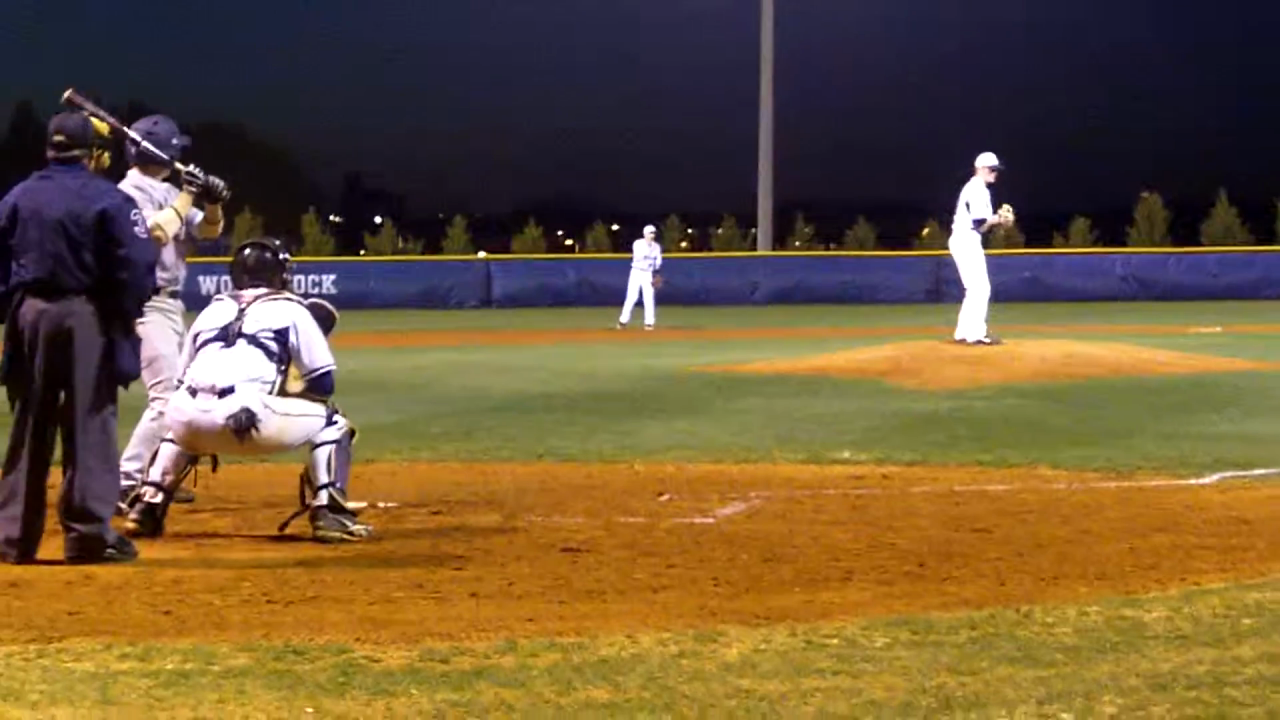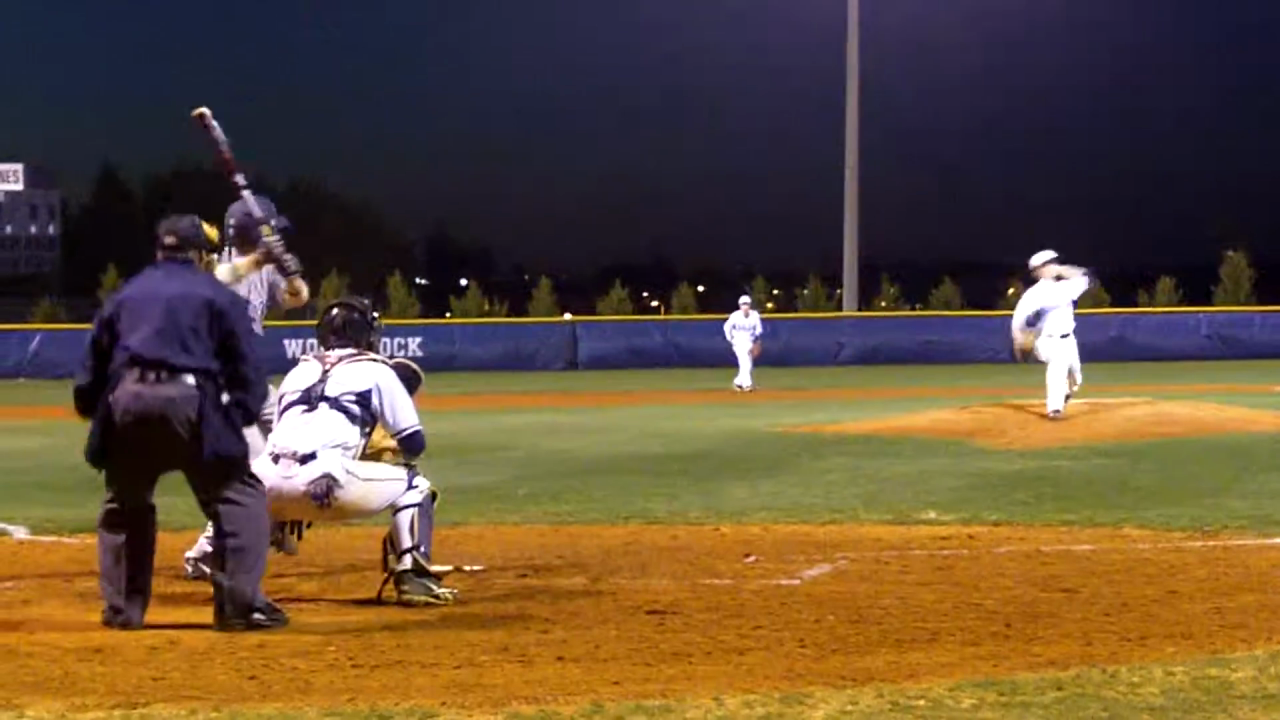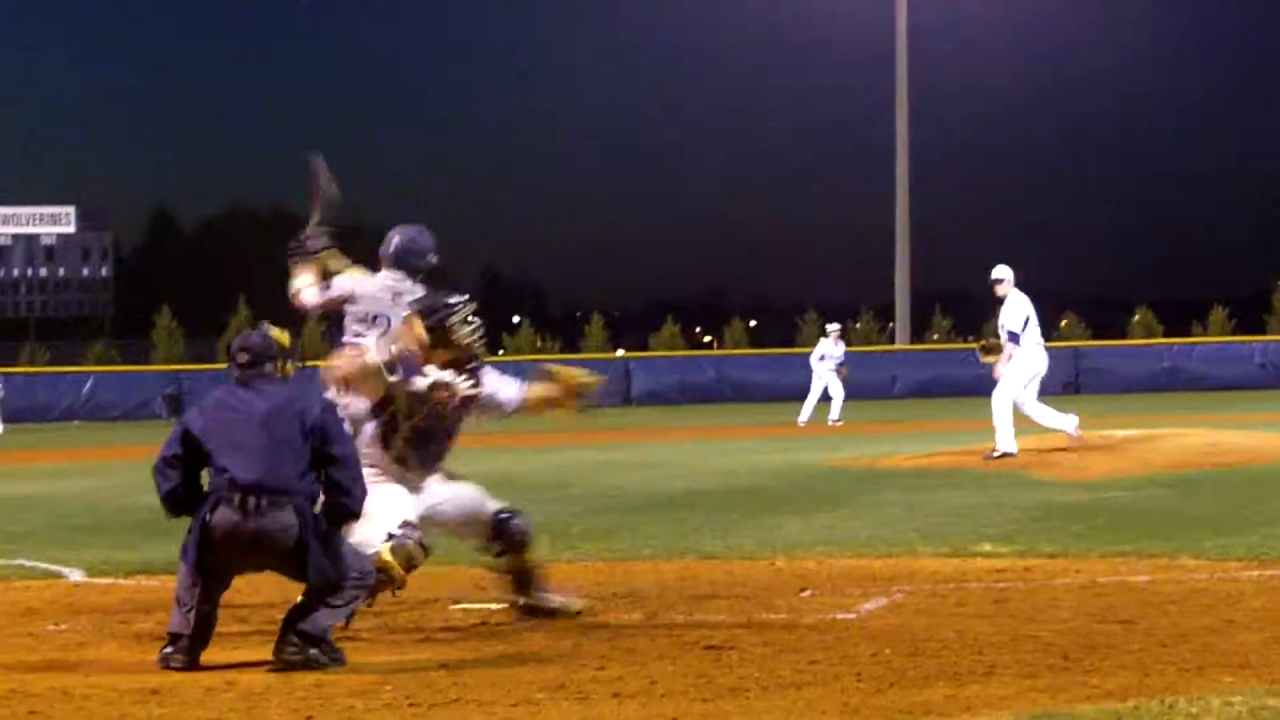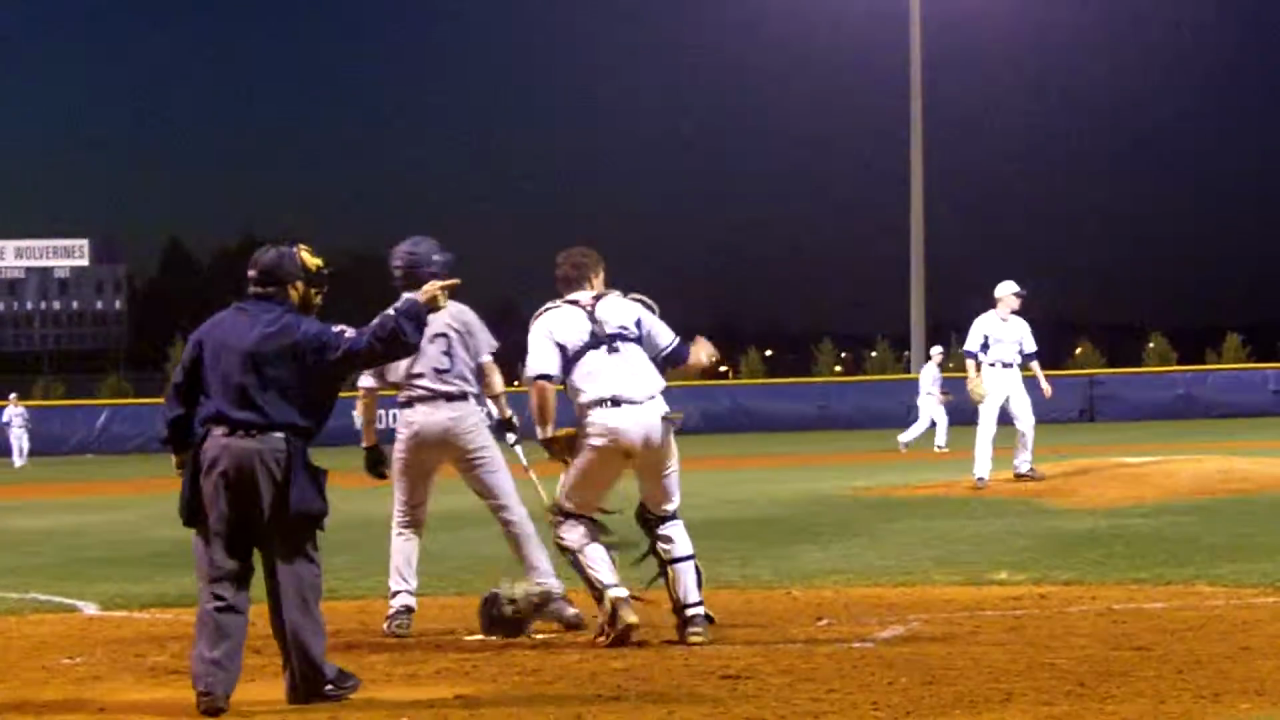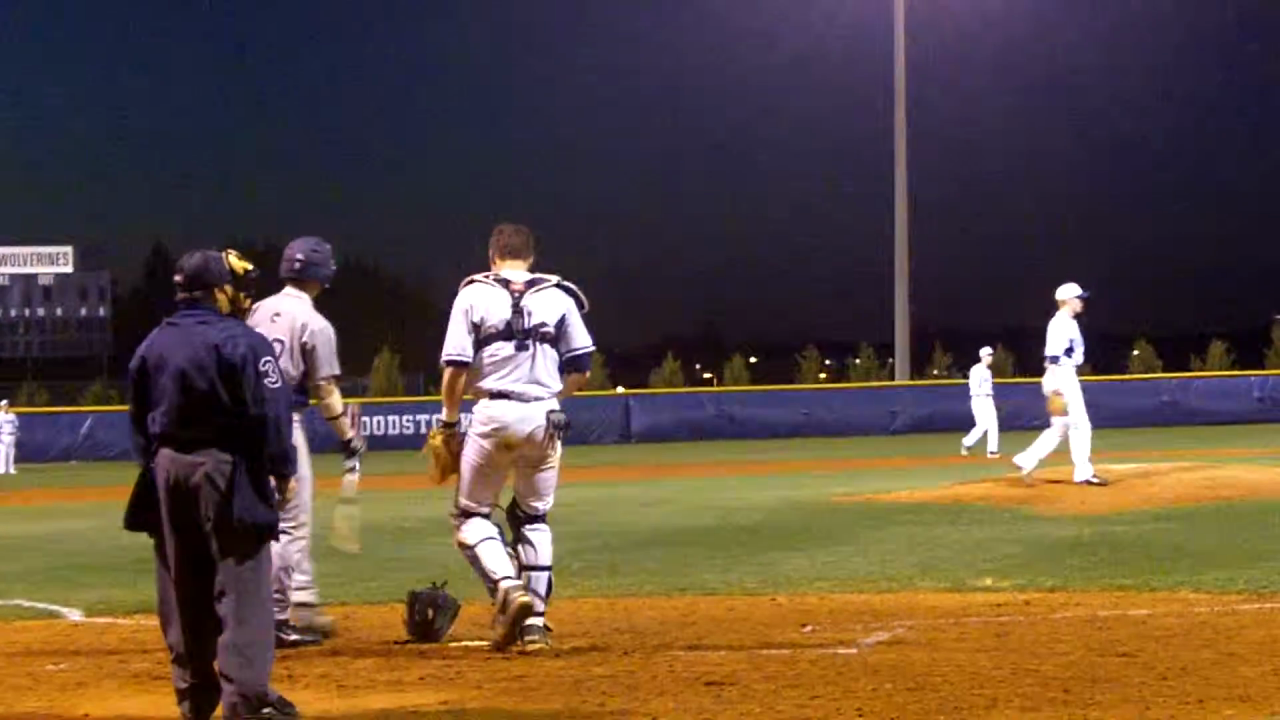
dt=1s
person 1, frame 1
right shoulder: (108, 198)
right elbow: (137, 266)
right wrist: (123, 315)
right hip: (86, 317)
right knee: (90, 425)
right ankle: (89, 534)
person 1, frame 2
left shoulder: (127, 293)
right shoulder: (217, 294)
left elbow: (93, 366)
right elbow: (246, 367)
left wrist: (98, 411)
right wrist: (237, 417)
left hip: (128, 399)
right hip: (188, 401)
left knee: (125, 504)
right knee: (238, 498)
left ankle: (121, 606)
right ankle: (240, 603)
person 1, frame 3
left shoulder: (207, 409)
right shoulder: (311, 403)
left elbow: (170, 472)
right elbow: (345, 478)
left wrist: (202, 510)
right wrist: (327, 524)
left hip: (225, 527)
right hip: (286, 526)
left knee: (200, 547)
right knee: (356, 570)
left ankle: (183, 643)
right ankle: (303, 638)
person 1, frame 4
left shoulder: (212, 328)
right shoulder: (302, 334)
left elbow: (181, 391)
right elbow: (369, 344)
left wrist: (181, 444)
right wrist: (417, 306)
left hip: (215, 452)
right hip: (275, 456)
left knee: (221, 573)
right knee: (292, 567)
right ankle: (310, 677)
person 1, frame 5
left shoulder: (153, 344)
right shoulder: (241, 342)
left elbow: (139, 416)
right elbow: (268, 414)
right wrist: (282, 469)
left hip: (169, 471)
right hip: (227, 472)
left knee: (183, 586)
right knee: (241, 584)
person 2, frame 1
left shoulder: (168, 191)
right shoulder: (130, 191)
left elbow: (209, 230)
right elbow: (158, 232)
left wrist: (213, 201)
right wrist: (187, 194)
left hip: (171, 304)
right hip: (146, 306)
right knee: (167, 397)
right ankle: (124, 486)
person 2, frame 2
left shoulder: (266, 268)
right shoulder: (218, 264)
left elbow: (296, 298)
left wrist: (290, 272)
right wrist: (257, 260)
left ankle: (268, 524)
right ankle: (205, 554)
person 2, frame 3
left shoulder: (356, 285)
right shoulder: (418, 297)
left elbow: (306, 299)
left wrist: (308, 265)
left hip: (349, 396)
right hip: (393, 401)
person 2, frame 4
right shoulder: (458, 313)
left elbow: (367, 391)
right elbow: (488, 368)
left wrist: (370, 445)
right wrist: (505, 414)
left hip: (414, 420)
right hip: (462, 416)
left knee: (407, 521)
right knee: (509, 508)
left ankle: (400, 606)
right ankle: (550, 595)
person 2, frame 5
left shoulder: (257, 311)
right shoulder: (315, 324)
right elbow: (325, 391)
right wrist: (348, 435)
left knee: (292, 519)
right knee: (292, 525)
left ankle: (302, 605)
right ankle: (274, 618)
person 3, frame 1
left shoulder: (212, 310)
right shoulder: (291, 308)
right elbow: (323, 385)
right wrist: (296, 394)
left hip: (185, 413)
right hip: (240, 413)
right knee: (331, 423)
left ankle: (146, 508)
right ankle: (329, 514)
person 3, frame 2
left shoulder: (299, 370)
right shoulder: (377, 370)
right elbow: (412, 445)
left hip: (273, 480)
right hip: (322, 479)
right knee: (413, 485)
right ankle: (411, 578)
person 3, frame 3
left shoulder: (472, 376)
right shoulder: (387, 353)
left elbow: (525, 398)
right elbow: (340, 376)
left wrist: (563, 389)
left hip: (426, 482)
right hip: (378, 478)
left knee: (509, 527)
right knee: (400, 552)
left ankle: (528, 594)
person 3, frame 4
left shoulder: (548, 321)
right shoulder: (627, 307)
left elbow: (541, 383)
right elbow: (679, 356)
left wrist: (546, 433)
right wrist: (701, 355)
left hip: (604, 425)
right hip: (652, 418)
left knee: (571, 519)
right knee: (662, 518)
left ankle: (615, 601)
right ankle: (693, 616)
person 3, frame 5
left shoulder: (473, 294)
right shoulder: (558, 296)
left elbow: (456, 367)
right elbow: (580, 370)
left wrist: (449, 420)
left hip: (493, 414)
right hip: (544, 416)
left knee: (471, 514)
right knee: (533, 518)
left ankle: (509, 589)
right ankle: (533, 623)
person 4, frame 1
left shoulder: (973, 188)
right shoulder: (978, 189)
right elbow: (978, 221)
left wrist: (996, 219)
right wrist: (998, 219)
left hip: (963, 241)
right hip: (967, 241)
left knee: (974, 289)
right knee: (980, 288)
left ankle: (963, 333)
right ankle: (975, 334)
person 4, frame 2
left shoulder: (1064, 287)
right shoulder: (1031, 296)
left elbow: (1084, 278)
right elbow: (1018, 325)
left wrist: (1060, 269)
right wrist: (1022, 342)
left hip: (1067, 340)
right hip: (1047, 341)
left knee: (1074, 373)
right knee: (1060, 362)
left ankle: (1064, 391)
right ankle: (1055, 406)
person 4, frame 3
left shoulder: (1015, 303)
right shoulder: (1014, 302)
left elbow: (1014, 338)
left wrist: (1001, 363)
right wrist: (999, 349)
left hip: (1027, 356)
right hip: (1034, 356)
left knee: (1001, 397)
right knee: (1026, 403)
left ankle: (1005, 446)
right ankle: (1068, 424)
person 4, frame 4
left shoulder: (1020, 324)
right shoulder: (983, 321)
left elbow: (1030, 354)
right elbow: (970, 352)
left wrist: (1042, 380)
right wrist: (972, 377)
left hip: (1013, 376)
right hip: (991, 376)
left knee: (1026, 422)
right knee: (987, 426)
left ankle: (1023, 467)
right ankle: (981, 474)
person 4, frame 5
left shoulder: (1069, 323)
right shoulder: (1060, 323)
right elbow: (1053, 356)
right wrist: (1056, 383)
left hip: (1065, 379)
right hip: (1061, 379)
left knee: (1060, 427)
right knee: (1080, 425)
left ankle: (1026, 461)
right ankle: (1083, 473)
